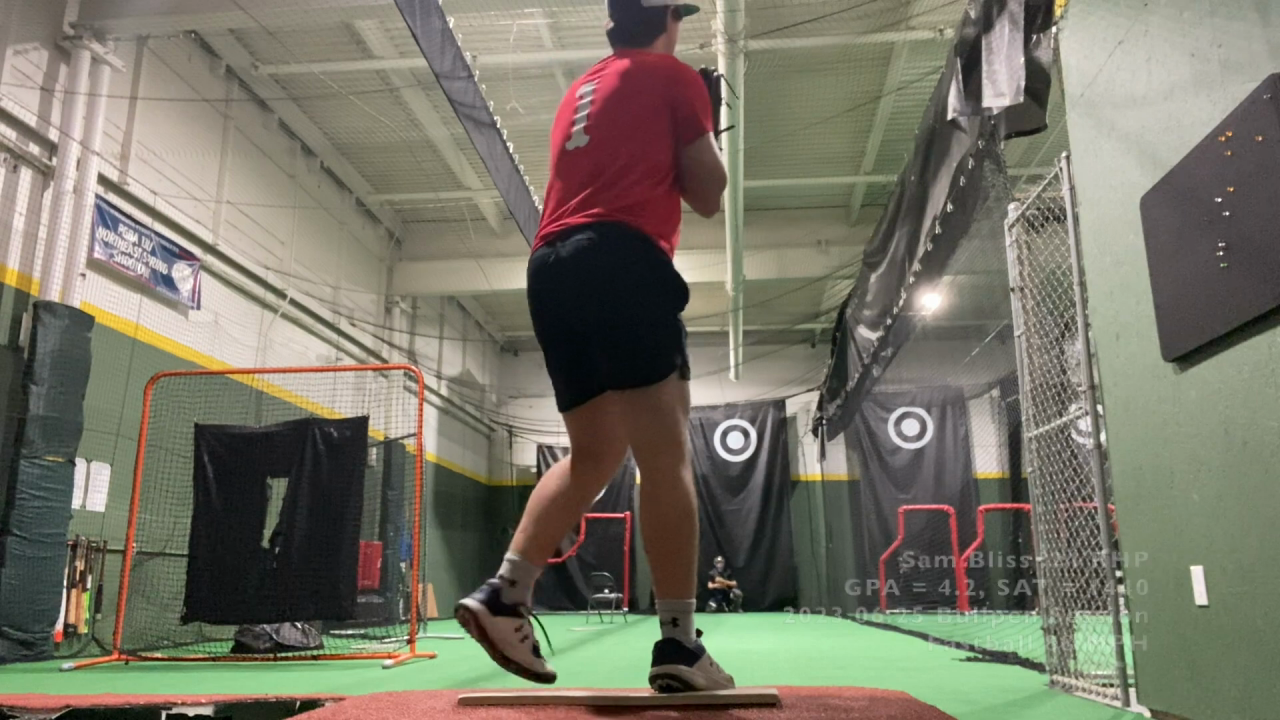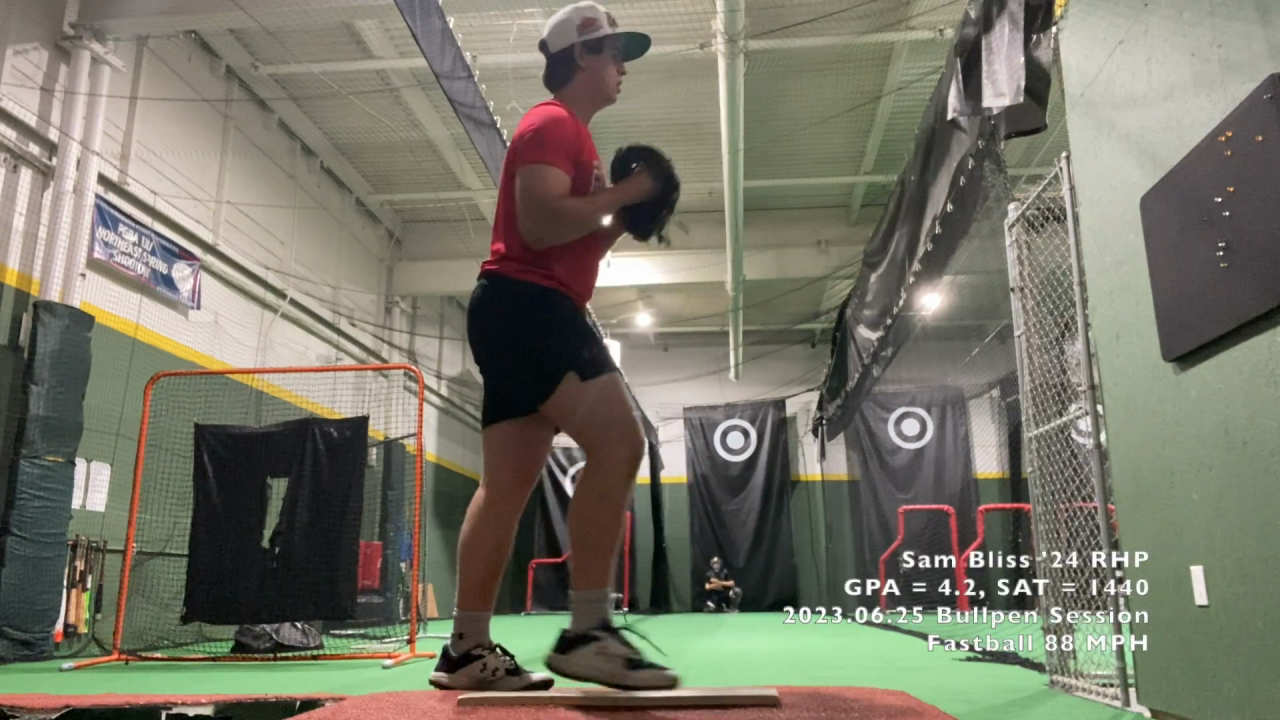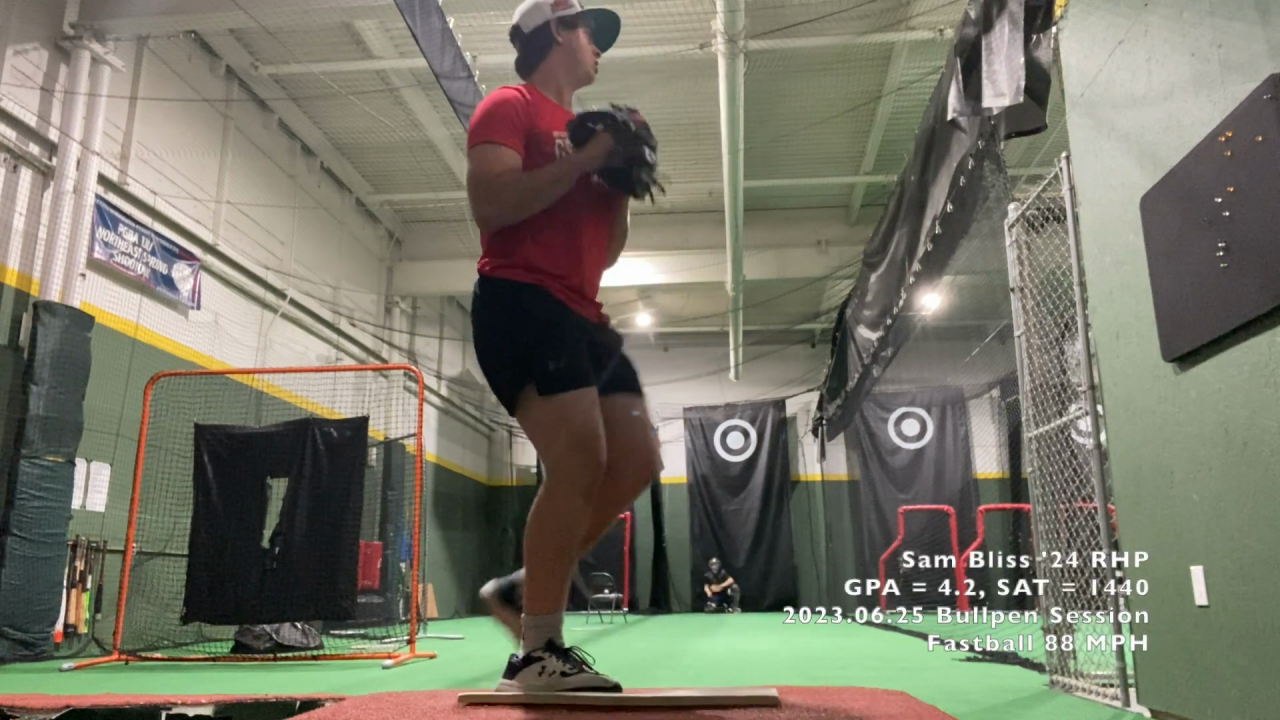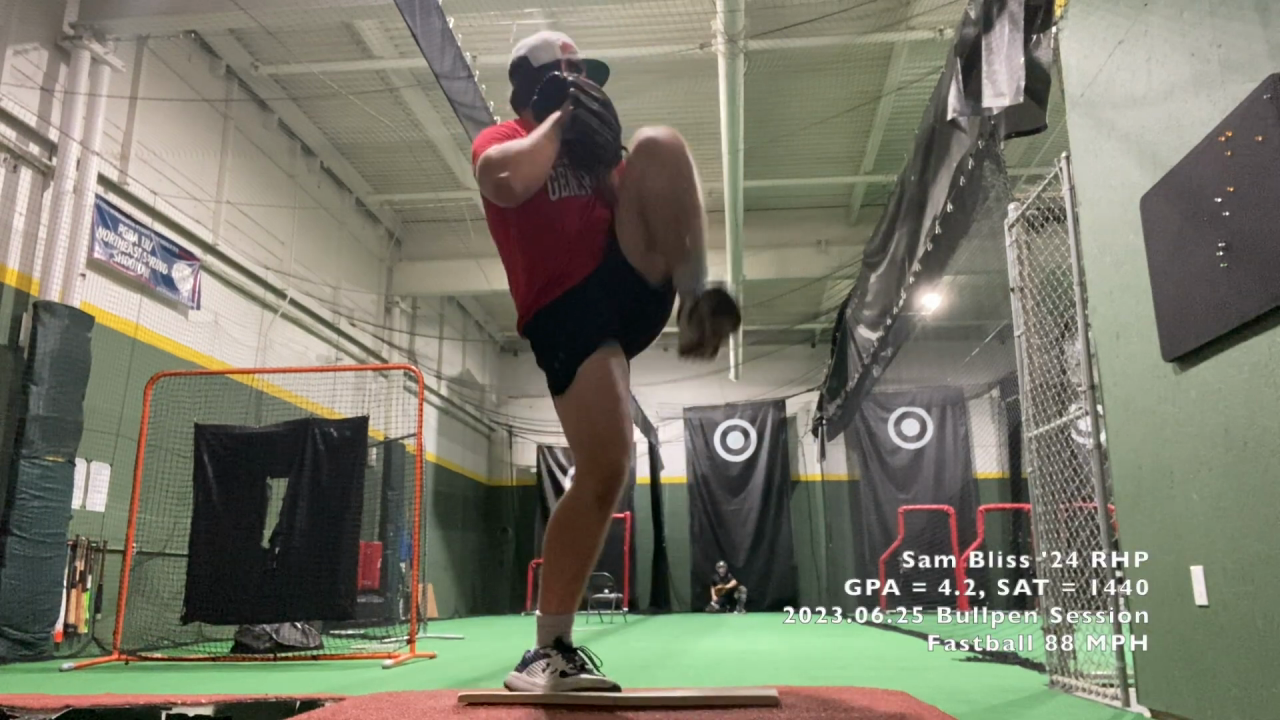
dt=0.5s
person 1, frame 1
left shoulder: (582, 92)
right shoulder: (675, 78)
right elbow: (707, 195)
right wrist: (701, 130)
left hip: (554, 268)
right hip: (622, 266)
left knee: (592, 457)
right knee: (665, 456)
left ankle: (503, 593)
right ankle: (678, 644)
person 1, frame 2
left shoulder: (564, 135)
right shoulder: (551, 125)
left elbow: (576, 243)
right elbow: (544, 227)
left wrist: (621, 218)
right wrist: (623, 193)
left hip: (516, 315)
right hip: (527, 308)
left knee: (506, 485)
right knee: (617, 443)
left ankle: (466, 649)
right ankle: (589, 631)
person 1, frame 3
left shoulder: (588, 129)
right shoulder: (508, 107)
left elbow: (609, 248)
right elbow: (492, 207)
left wrist: (615, 181)
right wrist: (581, 161)
left hip: (579, 315)
right hip: (519, 306)
left knee: (636, 461)
right knee: (583, 465)
left ankle: (524, 587)
right ankle: (538, 651)
person 1, frame 4
right shoulder: (502, 138)
left elbow: (635, 210)
right elbow: (508, 183)
left wrist: (605, 161)
right wrist: (559, 120)
left hip: (630, 284)
right hip: (564, 312)
left knee: (659, 145)
right knee: (605, 466)
left ankle: (698, 299)
right ankle: (548, 651)
